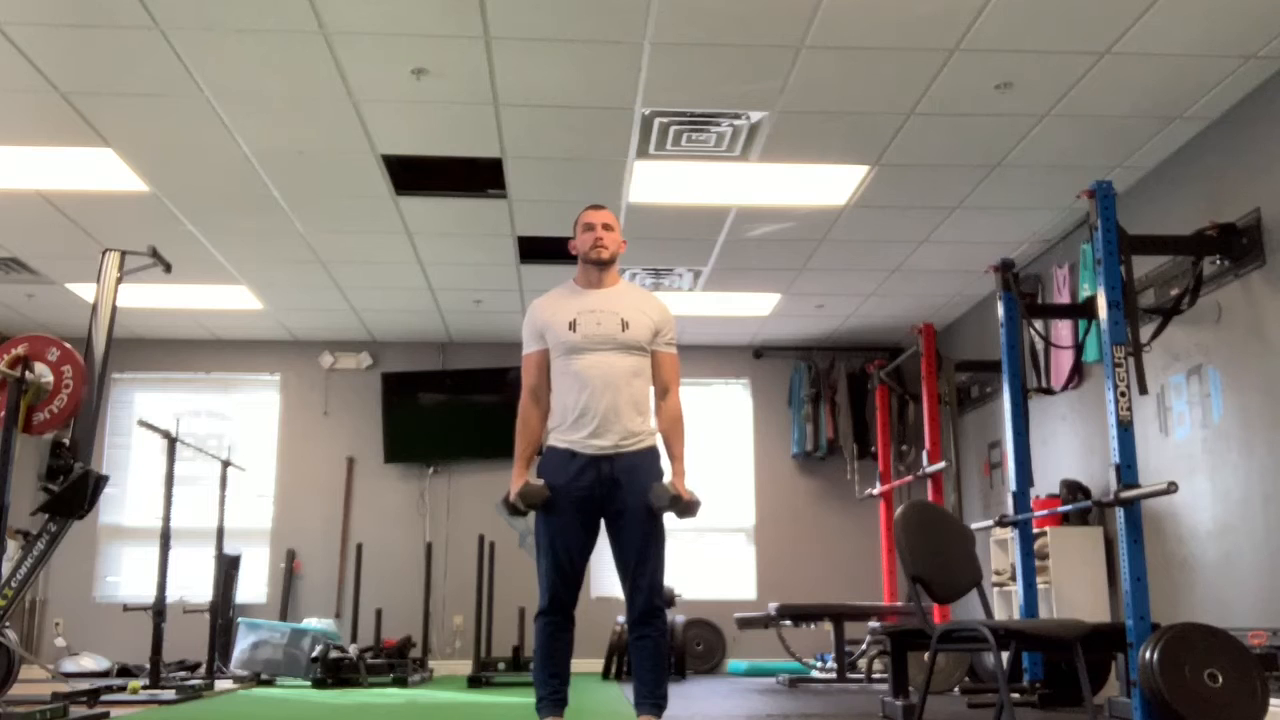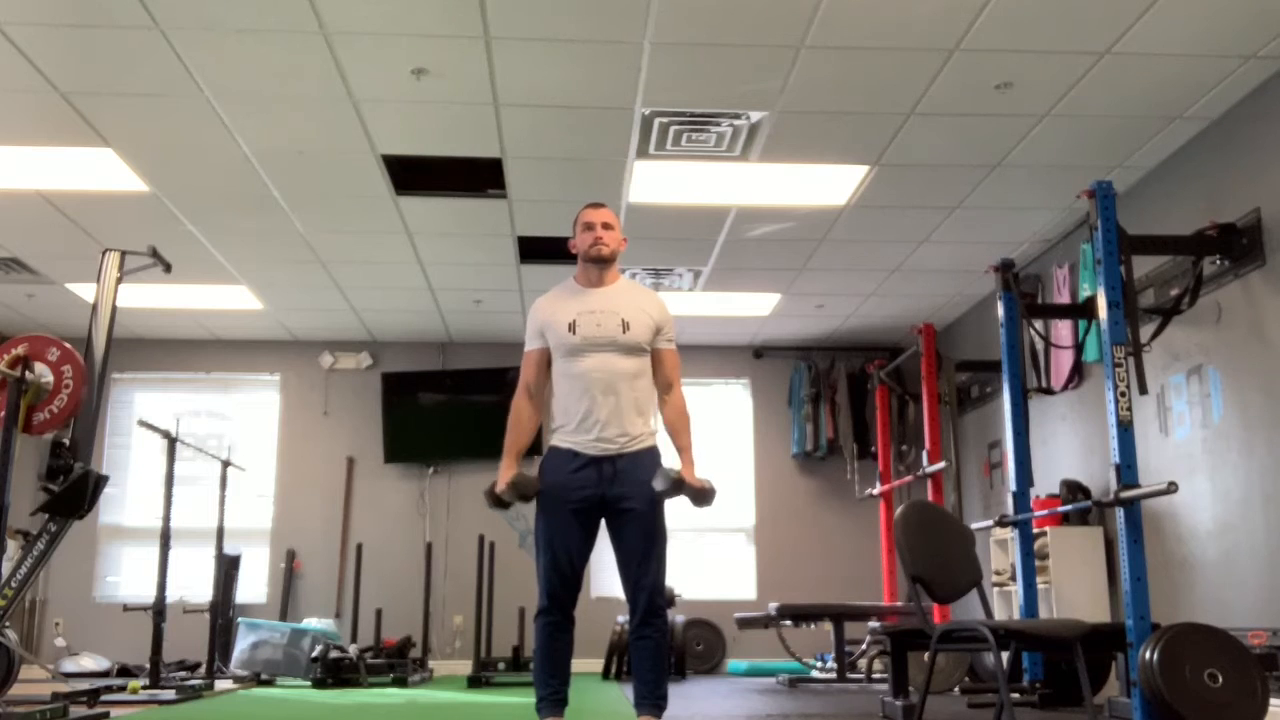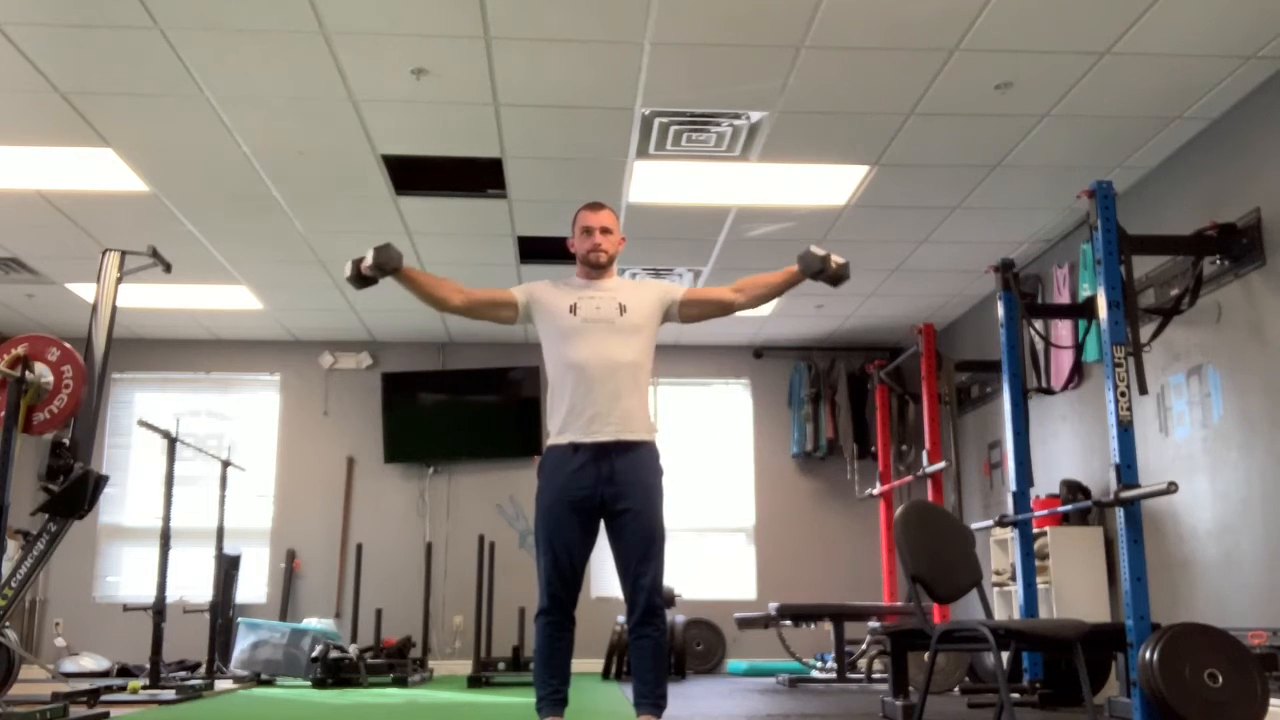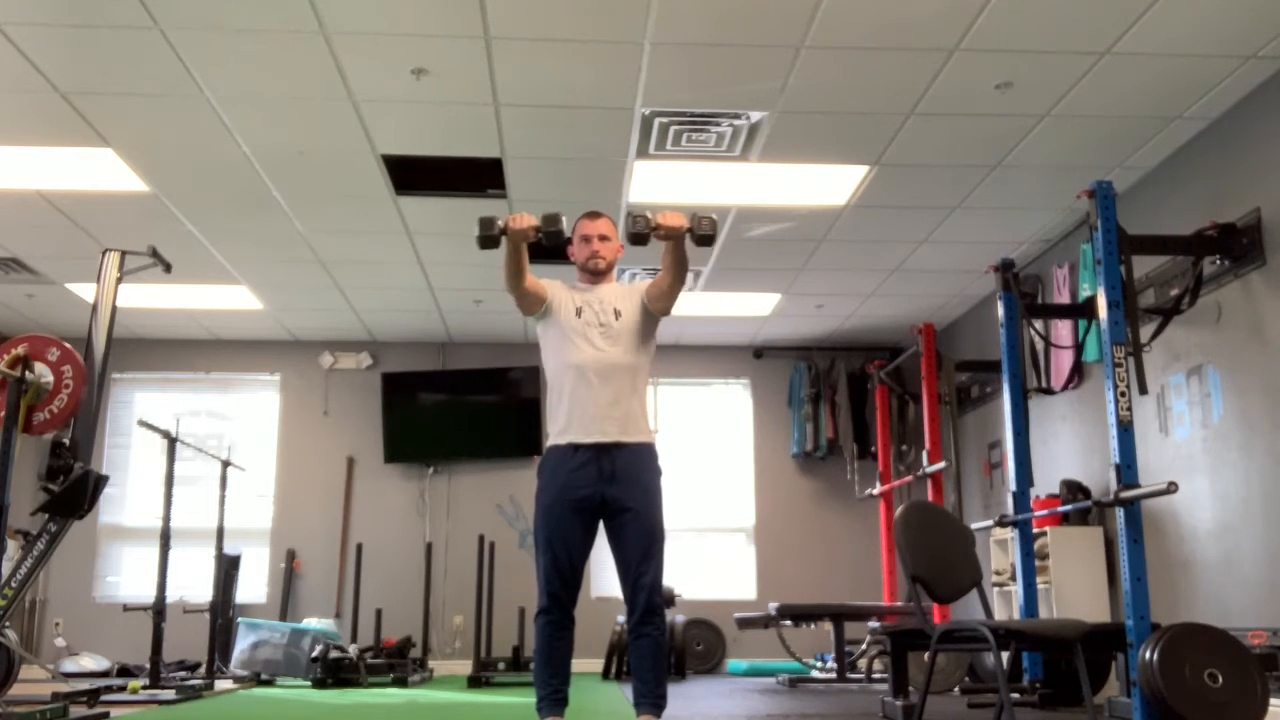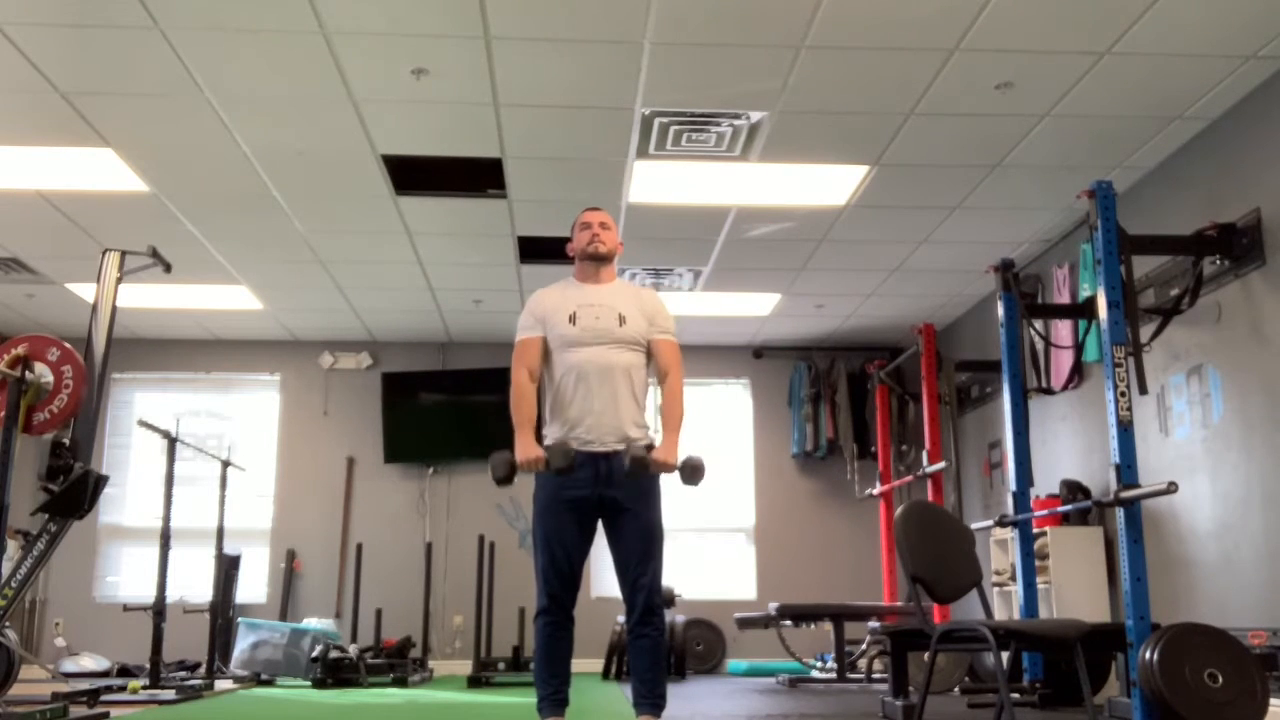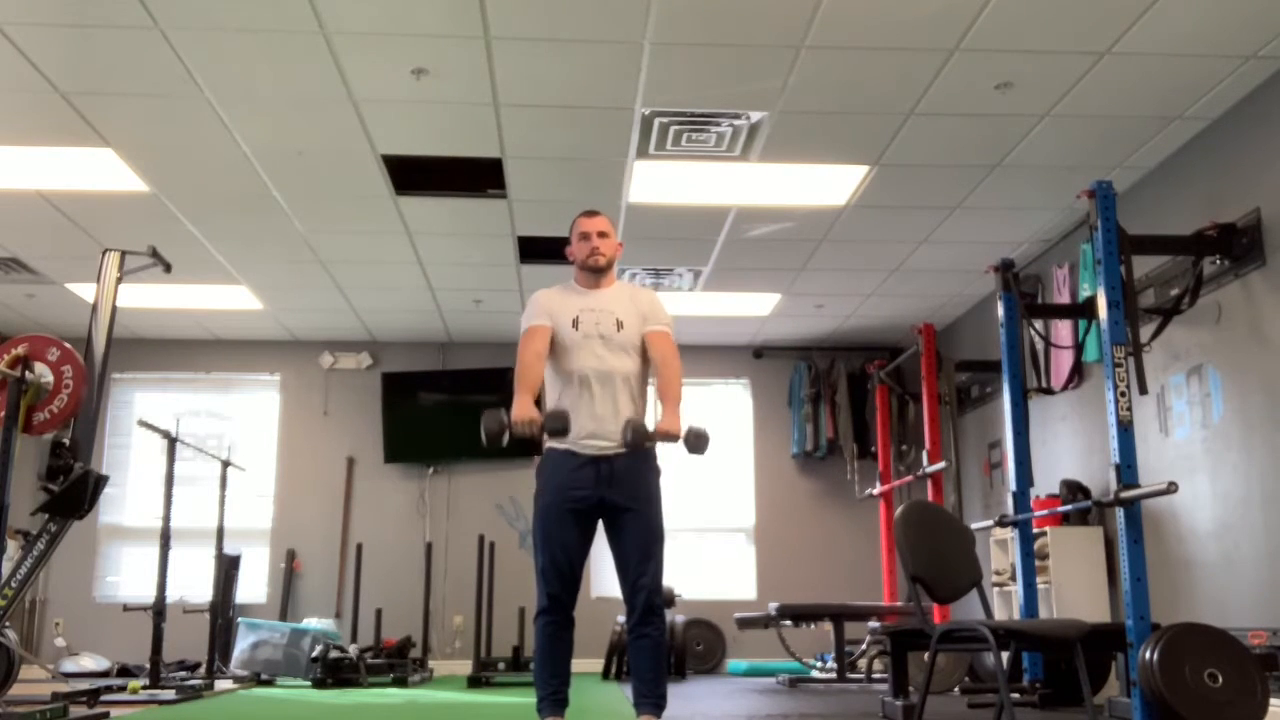
dt=0.7s
person 1, frame 1
left shoulder: (652, 309)
right shoulder: (545, 309)
left elbow: (668, 396)
right elbow: (533, 397)
left wrist: (679, 471)
right wrist: (520, 470)
left hip: (636, 464)
right hip: (566, 464)
left knee: (646, 599)
right knee: (556, 599)
person 1, frame 2
left shoulder: (650, 305)
right shoulder: (547, 308)
left elbow: (669, 391)
right elbow: (529, 394)
left wrist: (686, 461)
right wrist: (509, 462)
left hip: (637, 464)
right hip: (567, 465)
left knee: (647, 599)
right knee: (555, 599)
person 1, frame 3
left shoulder: (651, 295)
right shoulder: (544, 296)
left elbow: (736, 296)
right elbow: (458, 299)
left wrist: (797, 271)
right wrist: (397, 269)
left hip: (634, 459)
right hip: (567, 460)
left knee: (645, 597)
right knee: (556, 598)
person 1, frame 4
left shoulder: (640, 298)
right shoulder: (552, 299)
left elbow: (674, 279)
right elbow: (517, 282)
left wrist: (675, 238)
right wrist: (515, 240)
left hip: (632, 458)
right hip: (566, 459)
left knee: (646, 596)
right knee: (556, 597)
person 1, frame 5
left shoulder: (646, 302)
right shoulder: (545, 303)
left elbow: (670, 374)
right elbow: (524, 375)
left wrist: (669, 439)
right wrist: (524, 438)
left hip: (632, 462)
right hip: (563, 464)
left knee: (644, 597)
right knee: (555, 598)
person 1, frame 6
left shoulder: (643, 302)
right shoulder: (546, 302)
left elbow: (665, 361)
right elbow: (532, 355)
left wrist: (671, 412)
right wrist: (522, 401)
left hip: (632, 463)
right hip: (565, 464)
left knee: (645, 597)
right knee: (555, 598)
